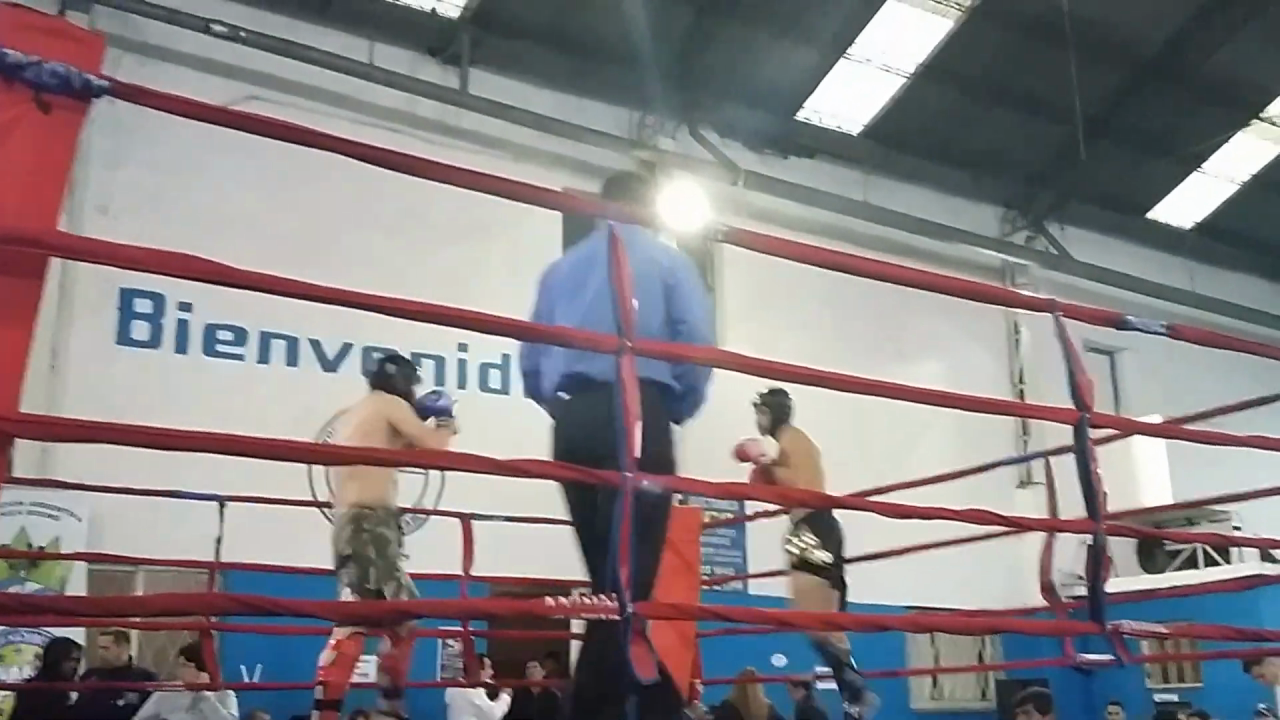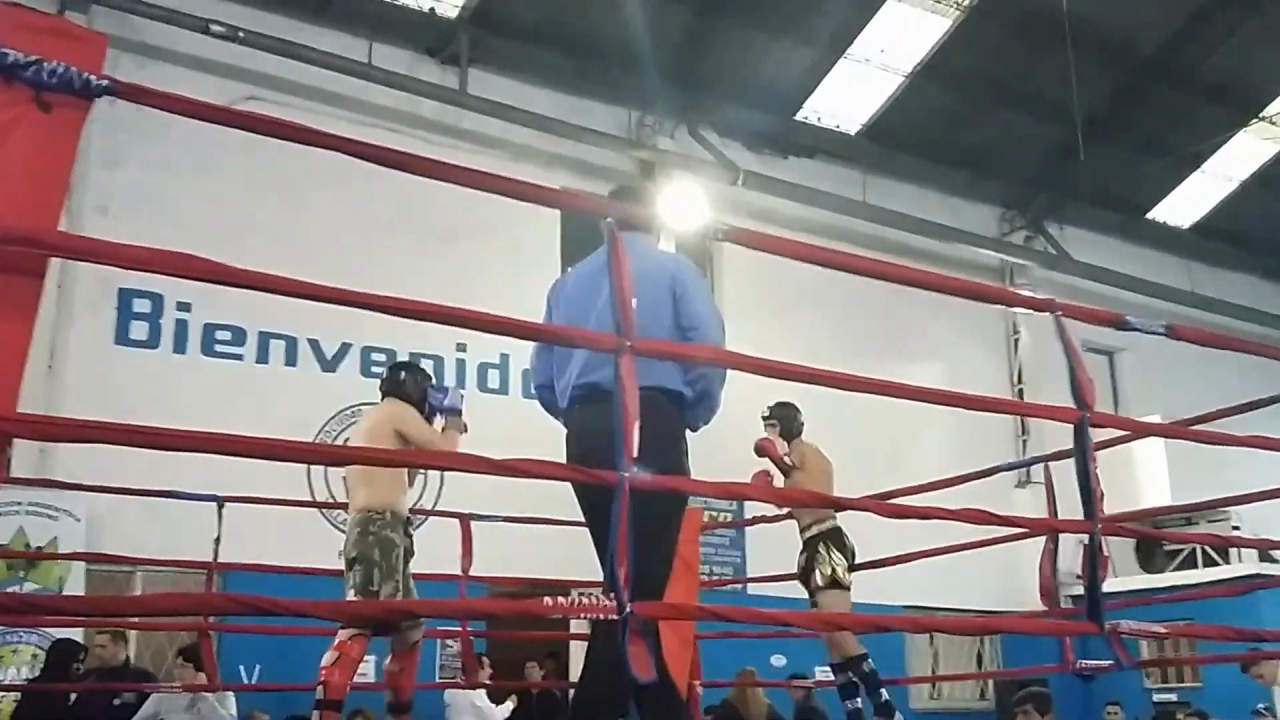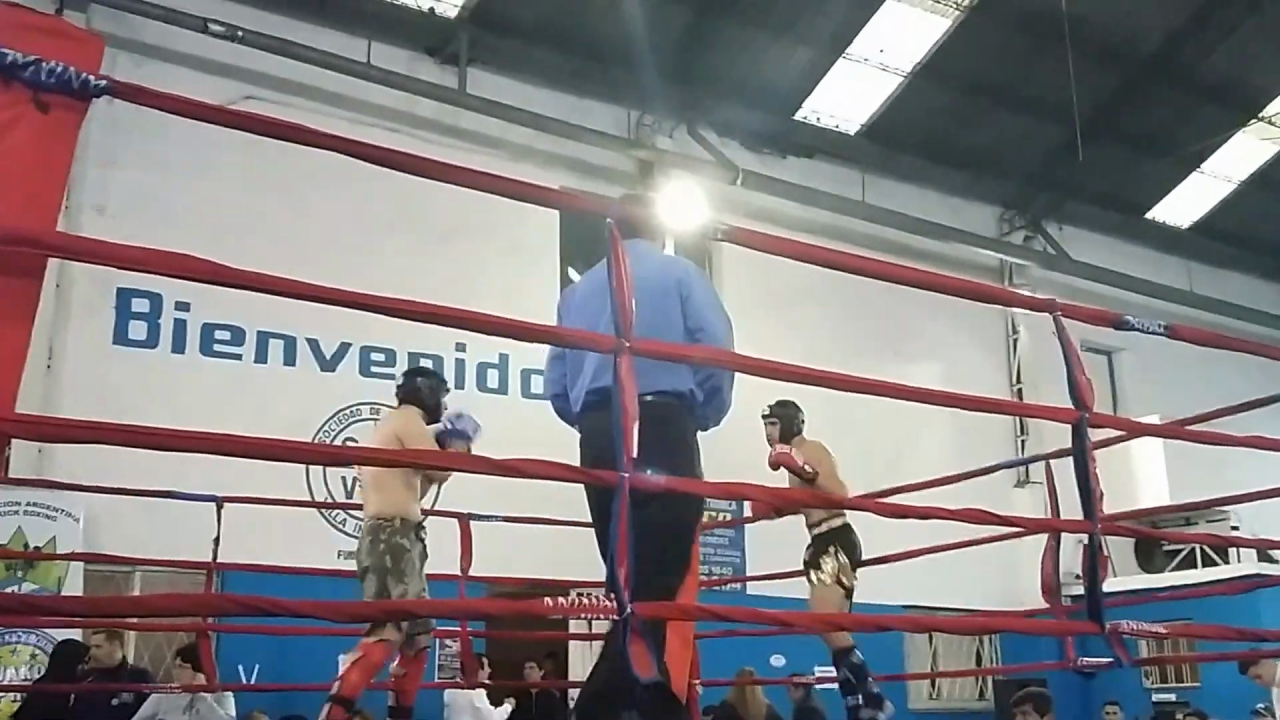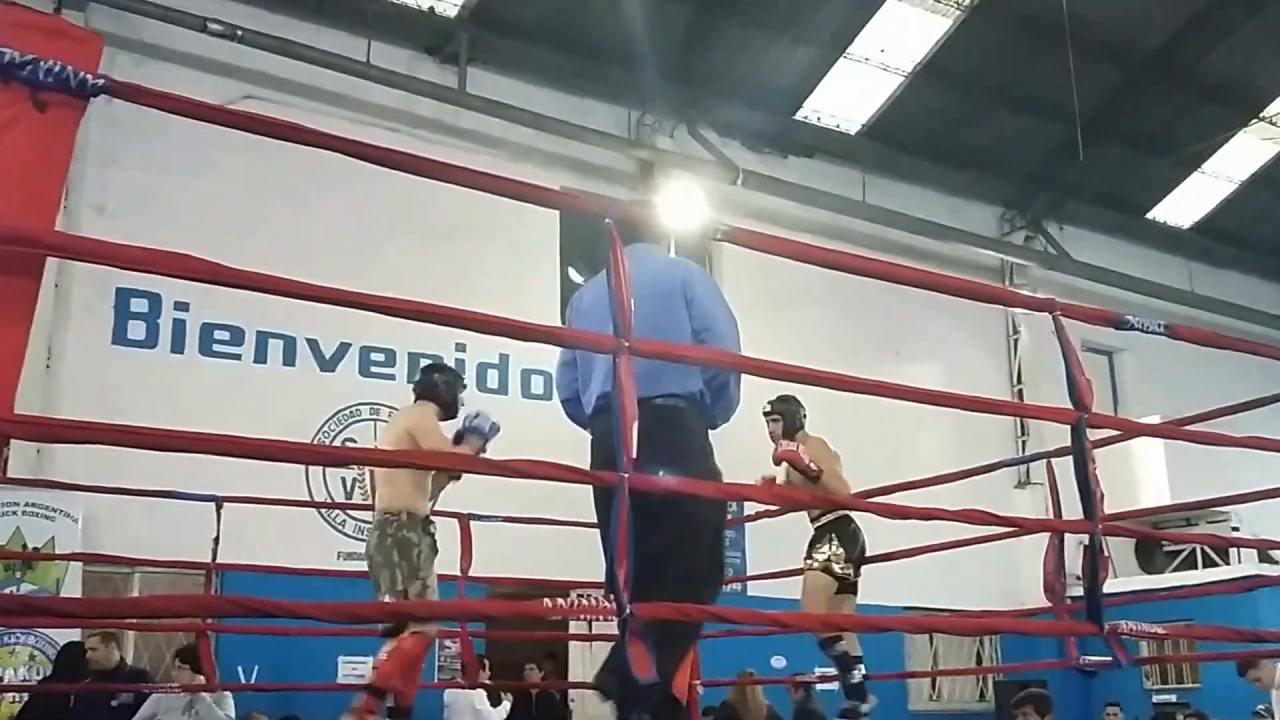
dt=0.1s
person 1, frame 1
left shoulder: (561, 268)
right shoulder: (665, 260)
left elbow: (531, 363)
right elbow: (697, 342)
right wrist: (678, 408)
left hip: (573, 421)
right hip: (636, 416)
left knee: (606, 575)
right knee: (626, 578)
person 1, frame 2
left shoulder: (569, 282)
right shoulder: (671, 268)
left elbow: (543, 377)
right elbow: (707, 348)
right wrist: (691, 415)
left hip: (586, 432)
right hip: (649, 423)
left knee: (625, 579)
right knee: (638, 580)
person 1, frame 3
left shoulder: (579, 291)
right shoulder: (678, 272)
left elbow: (557, 384)
right elbow: (715, 352)
right wrist: (703, 416)
left hip: (600, 438)
right hip: (661, 426)
left knee: (634, 582)
right knee: (660, 581)
person 1, frame 4
left shoulder: (586, 295)
right shoulder: (683, 275)
left elbow: (569, 387)
right elbow: (722, 351)
right wrist: (709, 416)
left hip: (610, 441)
right hip: (672, 428)
left knee: (638, 584)
right knee: (693, 575)
person 2, frame 1
left shoulder: (349, 416)
right shoulder: (388, 404)
right elbow: (436, 448)
left wrist: (409, 435)
right wrist: (444, 417)
left hip: (353, 525)
right hip: (372, 526)
left knee: (403, 617)
right knee: (354, 625)
person 2, frame 2
left shoulder: (371, 424)
right shoulder: (397, 411)
right elbow: (444, 451)
left wrist: (418, 446)
right wrist: (452, 415)
left hip: (369, 529)
right hip: (380, 529)
left knee: (410, 631)
right knee: (357, 626)
person 2, frame 3
left shoulder: (394, 429)
right shoulder: (405, 422)
right elbow: (442, 469)
left wrist: (444, 445)
right wrist: (460, 440)
left hip: (398, 540)
right hip: (392, 537)
left knee: (418, 637)
right knee: (385, 634)
person 2, frame 4
left shoulder: (410, 422)
right shoulder: (419, 417)
left elbow: (430, 489)
right elbow: (454, 465)
left wrist: (463, 444)
right wrist: (476, 436)
left hip: (406, 533)
right hip: (400, 531)
left knee: (421, 629)
right knee: (420, 628)
person 3, frame 1
left shoulder: (791, 440)
right shoulder: (795, 442)
left elbow: (805, 488)
left wrist: (767, 466)
right wrist: (768, 475)
left hip: (814, 529)
right hip: (824, 529)
left knee: (805, 614)
left ankle: (854, 689)
person 3, frame 2
left shoulder: (804, 454)
right shoulder: (796, 457)
left elbow: (819, 498)
left wrist: (788, 467)
left hip: (825, 543)
right hip: (817, 544)
left knee: (837, 633)
right knee: (834, 634)
person 3, frame 3
left shoulder: (810, 452)
right shoulder: (795, 454)
left elbow: (841, 494)
left wrist: (805, 473)
right wrist: (773, 504)
left hip: (835, 540)
right hip: (824, 542)
right knee: (833, 628)
person 3, frame 4
left shoulder: (814, 447)
right shoulder: (794, 451)
left elbow: (844, 493)
left wrist: (810, 470)
left hip: (836, 532)
right hip: (830, 534)
left knee: (812, 612)
left ankle: (858, 692)
